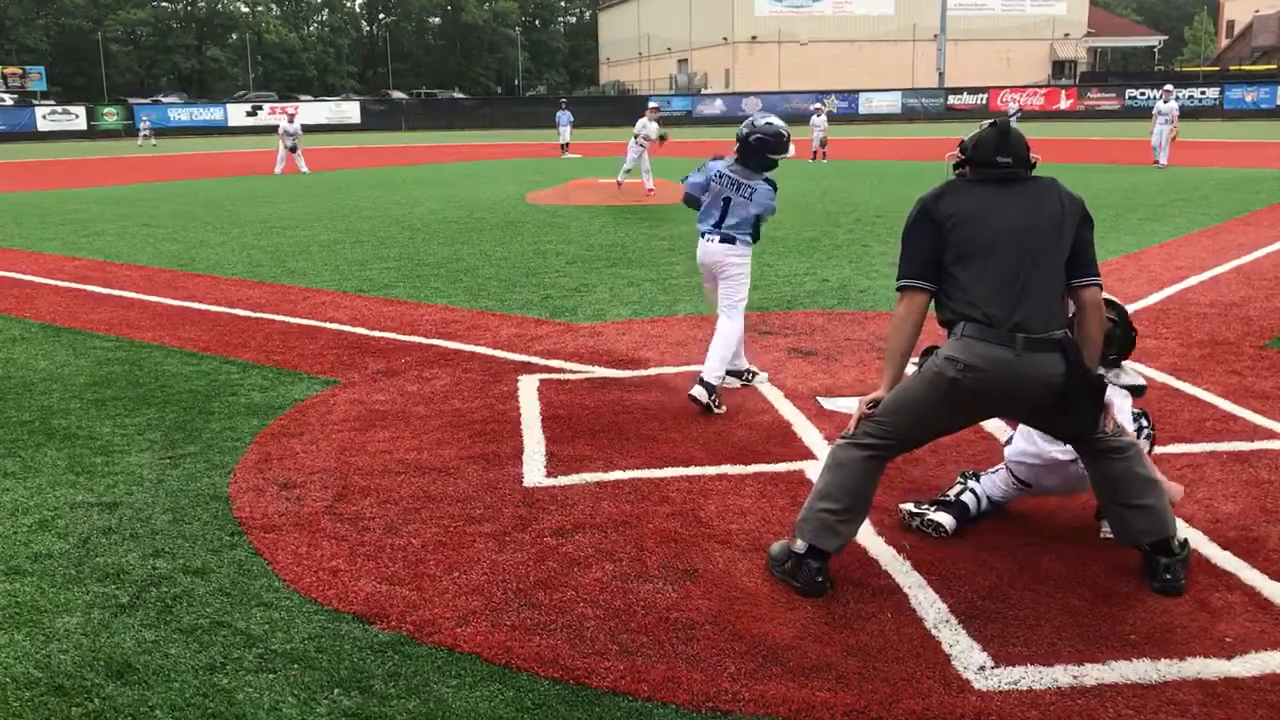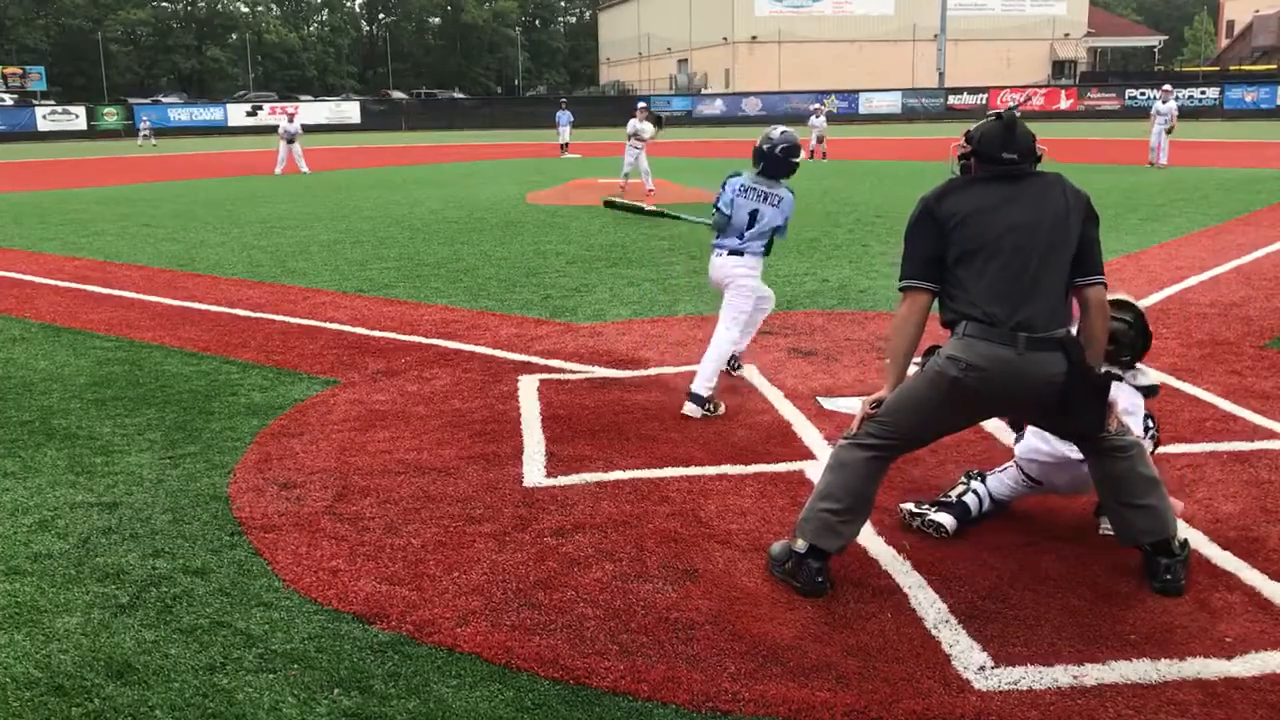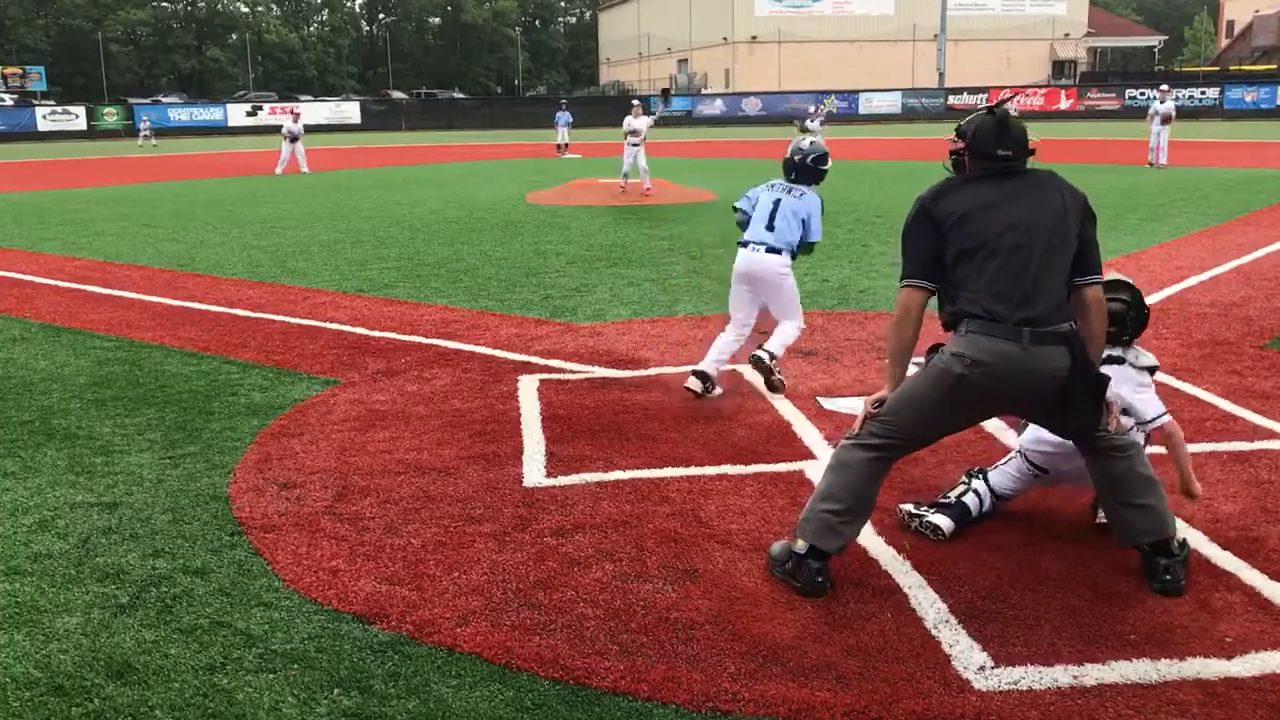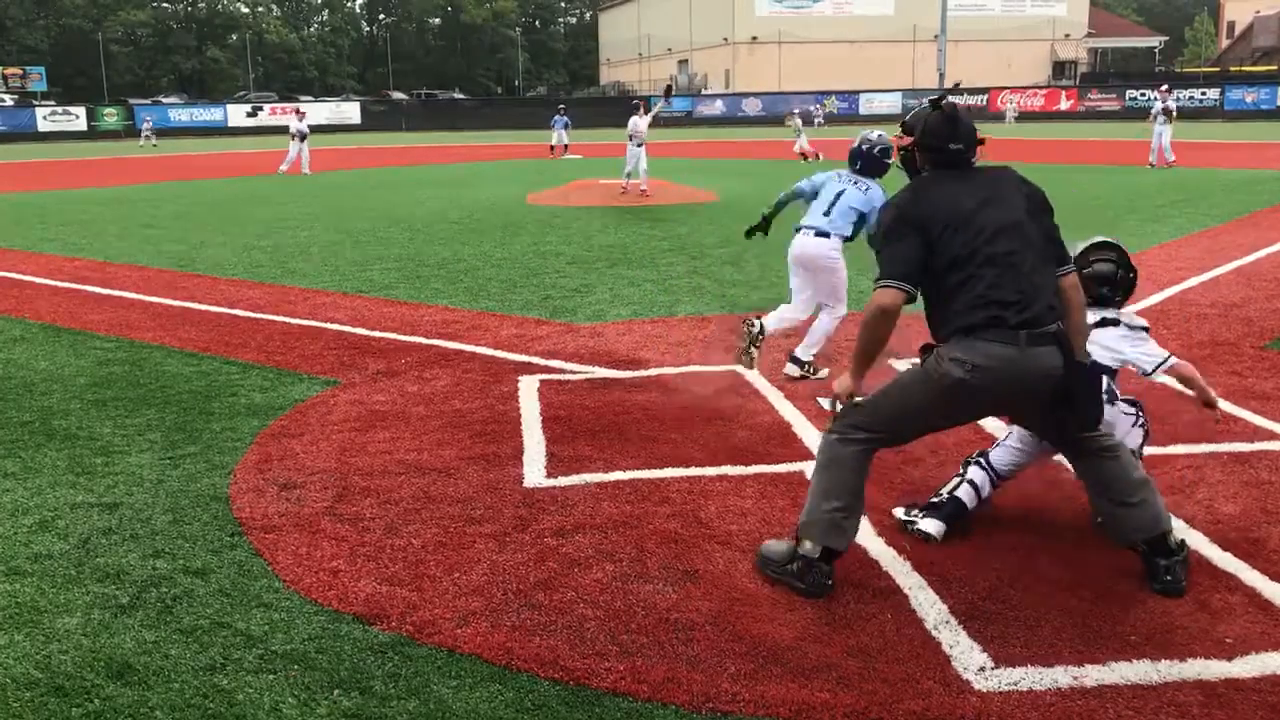
dt=0.2s
person 1, frame 1
left shoulder: (939, 203)
right shoulder: (1064, 201)
left elbow: (913, 302)
right elbow: (1090, 301)
left wrist: (886, 386)
right wrist: (1087, 383)
left hip: (971, 358)
right hip: (1049, 364)
left knee: (866, 437)
right knee: (1108, 439)
left ankle: (807, 556)
right ankle: (1164, 555)
person 1, frame 2
left shoulder: (942, 202)
right shoulder: (1069, 198)
left elbow: (915, 302)
right elbow: (1094, 300)
left wrist: (889, 387)
right wrist: (1091, 382)
left hip: (972, 358)
right hip: (1052, 364)
left knee: (869, 439)
right knee: (1111, 439)
left ankle: (808, 557)
right ankle: (1164, 555)
person 1, frame 3
left shoulder: (938, 201)
right shoulder: (1065, 195)
left elbow: (911, 302)
right elbow: (1092, 299)
left wrist: (890, 386)
right wrist: (1090, 380)
left hip: (976, 355)
right hip: (1055, 359)
left knee: (871, 440)
right knee: (1109, 440)
left ankle: (808, 556)
right ankle: (1163, 555)
person 1, frame 4
left shoulder: (907, 205)
right shoulder: (1019, 188)
left elbow: (887, 303)
right elbow: (1069, 287)
left wrist: (855, 374)
right wrist: (1077, 369)
left hip: (970, 360)
right hip: (1044, 358)
left knee: (850, 431)
right knee: (1094, 443)
left ankle: (811, 558)
right ankle: (1163, 555)
person 2, frame 1
right shoulder: (1116, 387)
right wrist: (1163, 485)
left hip: (1027, 467)
right hip: (1080, 474)
left knee: (982, 485)
right knee: (1141, 423)
left ankle: (947, 511)
person 2, frame 2
right shoulder: (1128, 389)
left hip: (1035, 466)
right hip: (1088, 474)
left knee: (990, 484)
right knee: (1146, 426)
left ankle: (949, 511)
person 2, frame 3
right shoulder: (1132, 369)
right elbow: (1167, 427)
right wrist: (1188, 479)
left hip: (1041, 452)
left knee: (992, 480)
right knee: (1133, 425)
left ankle: (946, 512)
person 2, frame 4
right shoulder: (1127, 329)
right elbow: (1180, 368)
right wrist: (1208, 394)
left knee: (994, 461)
right knee: (1132, 418)
left ankle: (938, 513)
person 3, frame 1
left shoulder: (714, 167)
right shoulder: (765, 188)
left elbow: (689, 198)
left hip: (706, 248)
right hip: (734, 253)
left knee: (729, 315)
right knee: (731, 320)
left ankle: (736, 368)
right ankle: (707, 385)
person 3, frame 2
left shoulder: (735, 182)
right shoulder: (786, 198)
left elbow: (718, 224)
left hip: (718, 261)
right hip: (744, 266)
left knee: (764, 300)
right knee: (728, 332)
left ankle: (729, 355)
right ankle: (698, 396)
person 3, frame 3
left shoulder: (765, 188)
right shoulder: (812, 199)
left elbow: (740, 219)
right elbow: (808, 248)
left hip: (744, 257)
right hip: (775, 262)
left knee: (738, 327)
right knee: (792, 322)
left ankle: (703, 373)
right ankle: (767, 356)
person 3, frame 4
left shoulder: (832, 177)
right shoulder: (876, 192)
left elbow: (792, 193)
left wrist: (767, 218)
left hip: (800, 242)
right hip: (827, 247)
left knee: (799, 310)
right knee: (835, 308)
left ankle: (759, 328)
right ankle: (801, 360)
